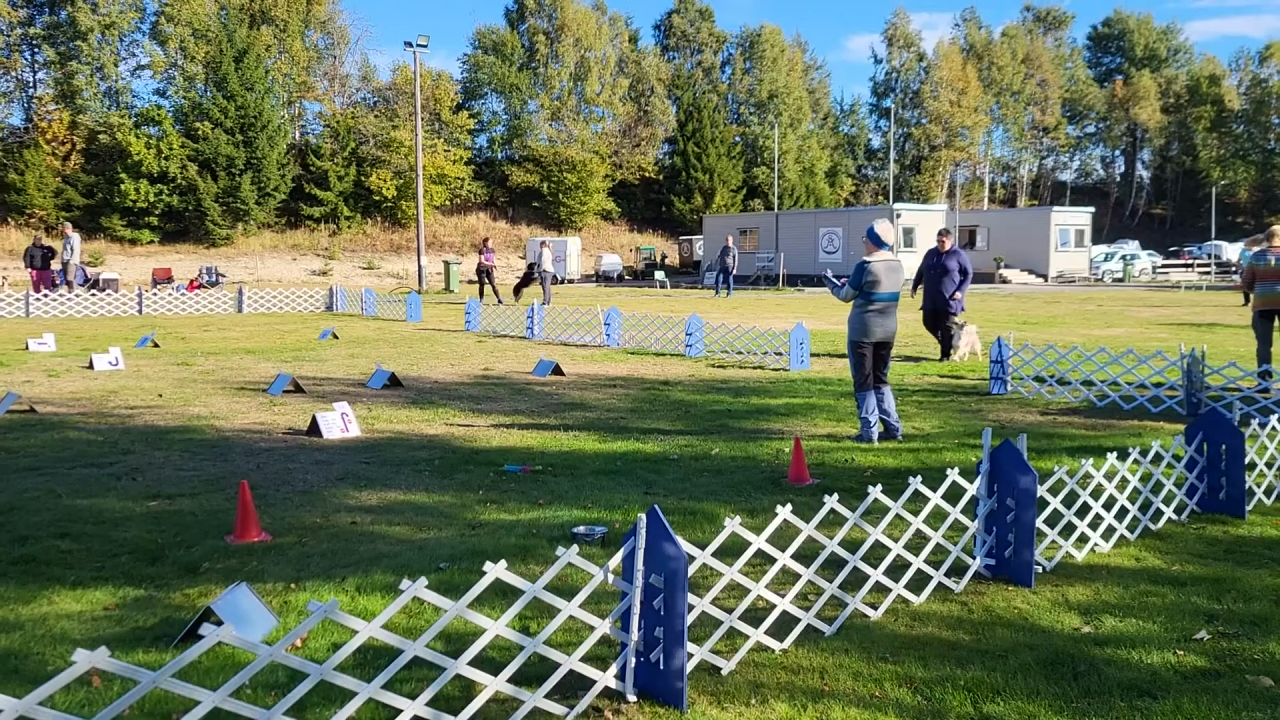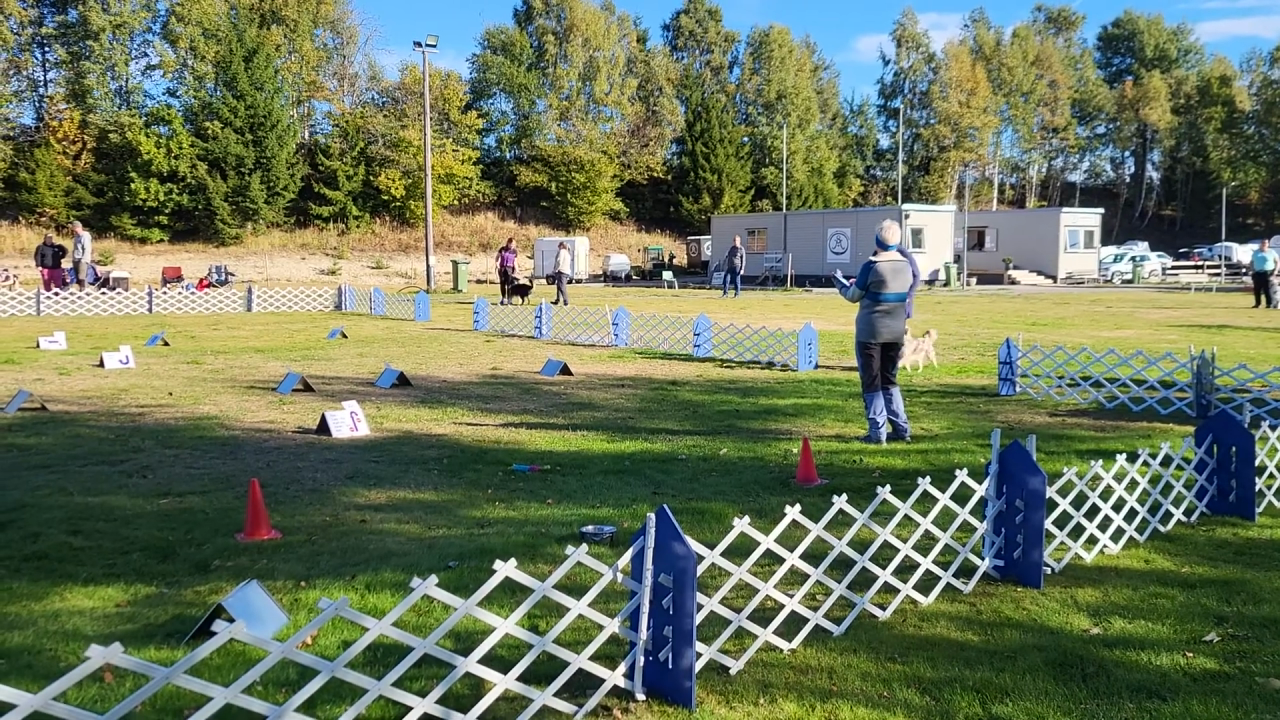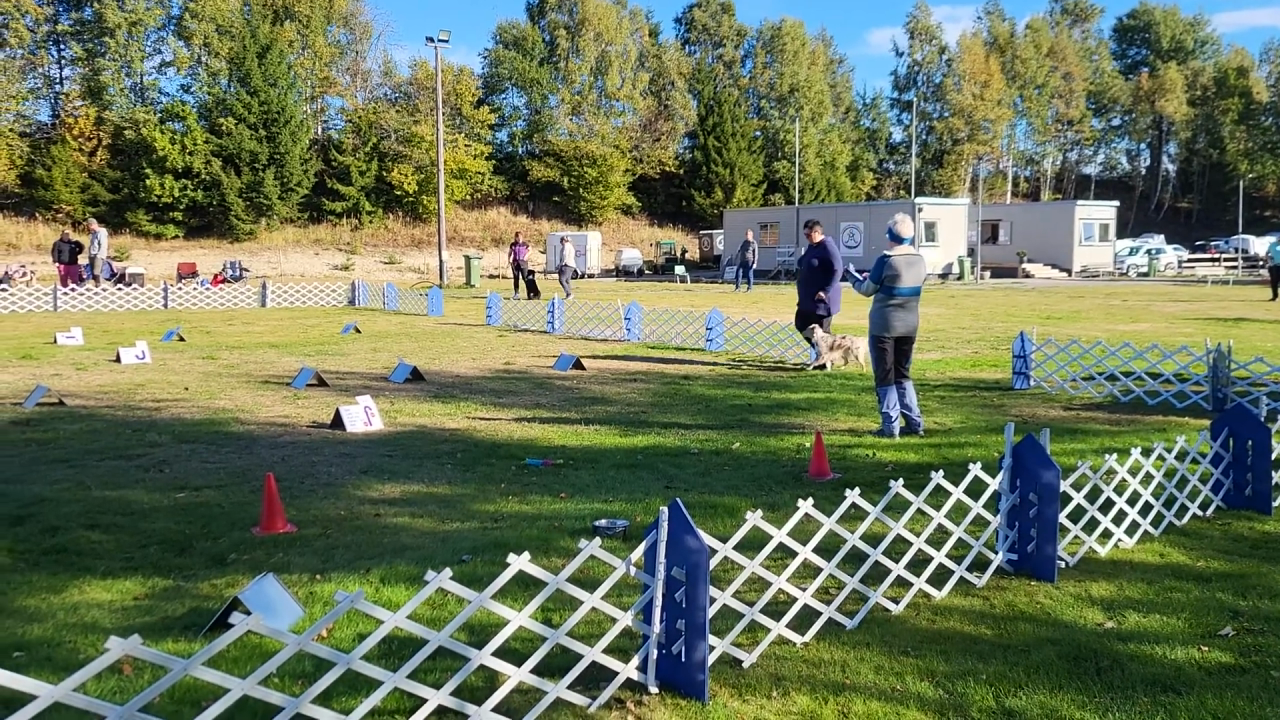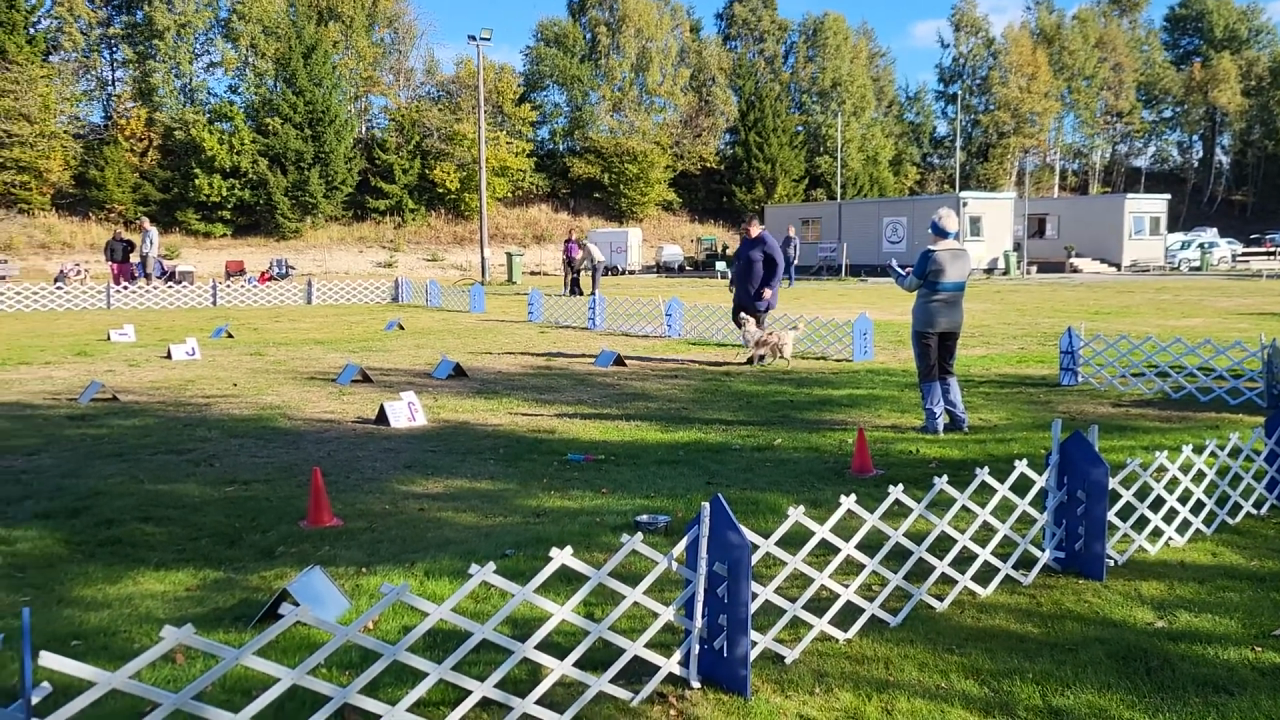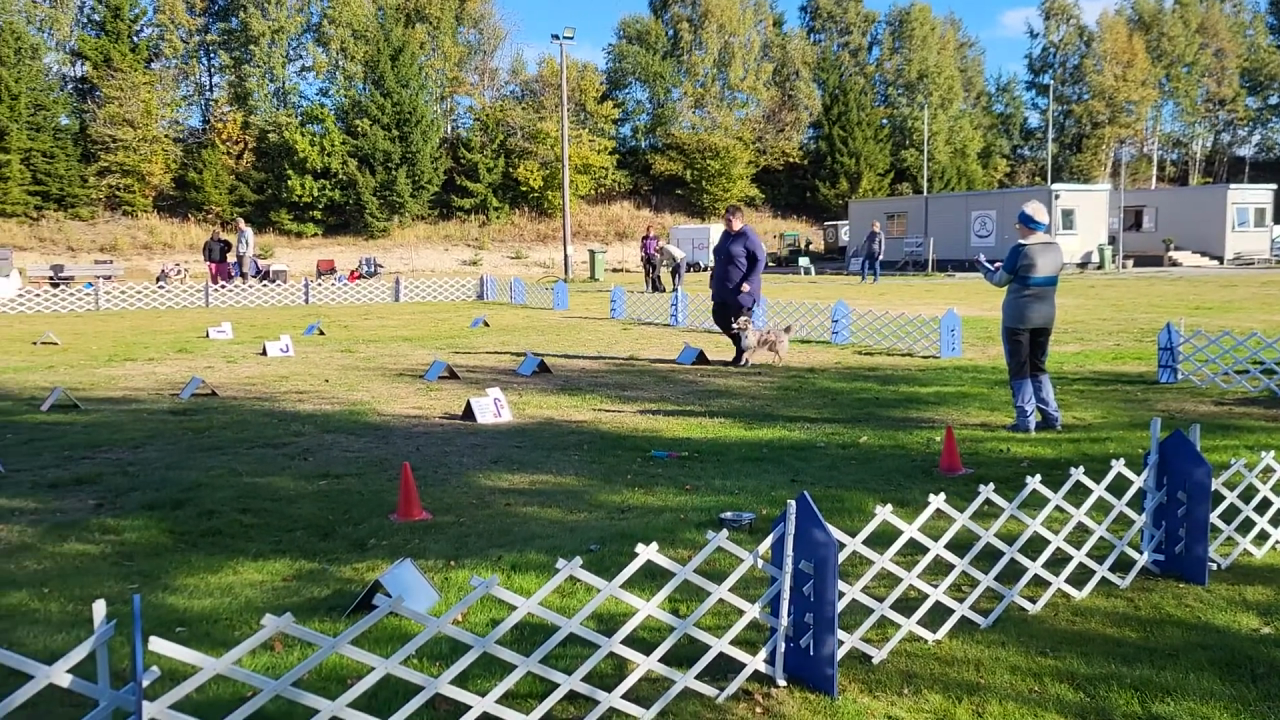
dt=1s
person 1, frame 1
left shoulder: (865, 266)
right shoulder: (897, 266)
left elbow: (847, 296)
left wrist: (832, 282)
right wrist: (850, 283)
left hip: (863, 330)
right hip: (887, 330)
left knee: (864, 382)
right knee: (881, 380)
left ankle: (869, 432)
right ankle: (893, 428)
person 1, frame 2
left shoulder: (872, 266)
right shoulder: (906, 266)
left elbow: (853, 296)
left wrist: (841, 283)
left hip: (870, 331)
right hip: (896, 332)
left knee: (871, 383)
right knee: (889, 380)
left ankle: (877, 433)
right ankle: (901, 429)
person 1, frame 3
left shoulder: (886, 261)
right shoulder: (920, 261)
left elbow: (867, 290)
left wrist: (856, 278)
left hip: (884, 325)
right hip: (909, 326)
left knee: (885, 377)
right knee: (902, 375)
left ankle: (890, 426)
right ankle: (915, 423)
person 1, frame 4
left shoulder: (930, 255)
right shoulder: (964, 256)
left elbow: (911, 286)
left wrist: (897, 271)
right wrist: (915, 273)
left hip: (927, 321)
right hip: (953, 322)
left knee: (929, 373)
right knee: (947, 371)
left ankle: (934, 423)
right ankle: (959, 420)
person 1, frame 5
left shoulder: (1020, 250)
right shoulder: (1056, 250)
left elbow: (1000, 281)
left wrist: (984, 266)
right wrist: (1005, 268)
left hip: (1018, 317)
right hip: (1045, 317)
left knee: (1019, 370)
right knee: (1038, 368)
left ankle: (1026, 421)
right ankle: (1052, 418)
